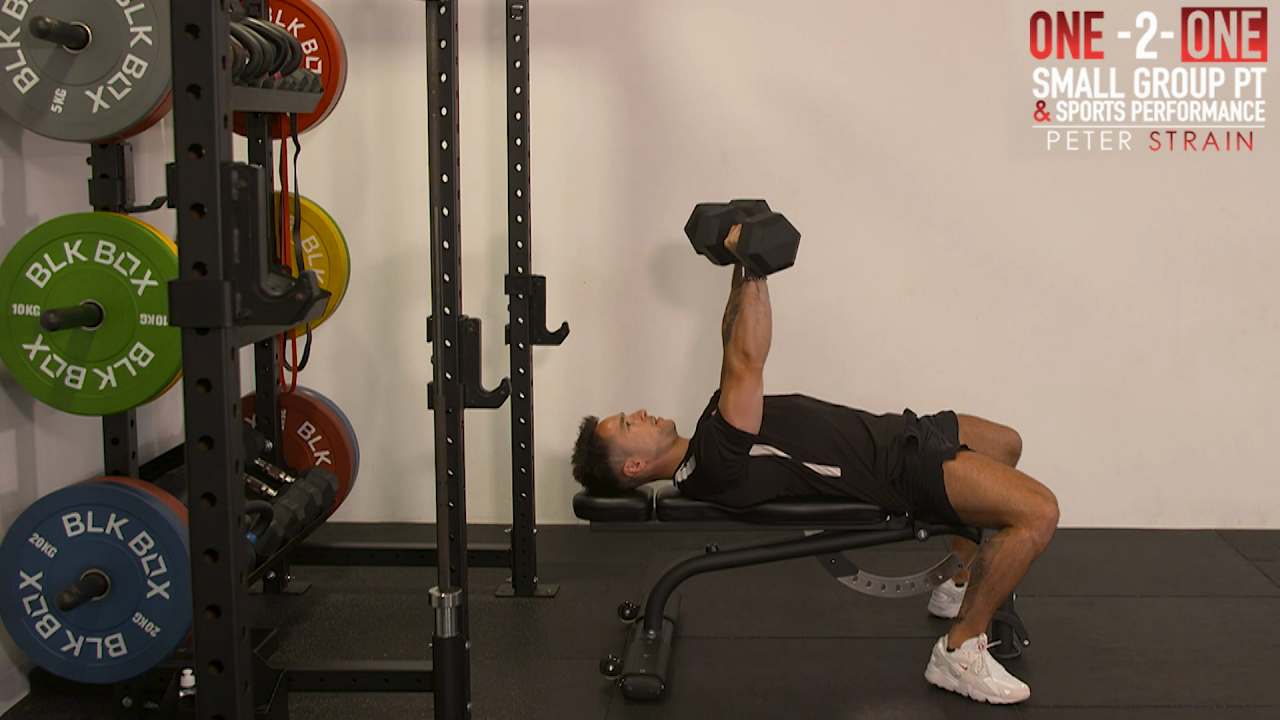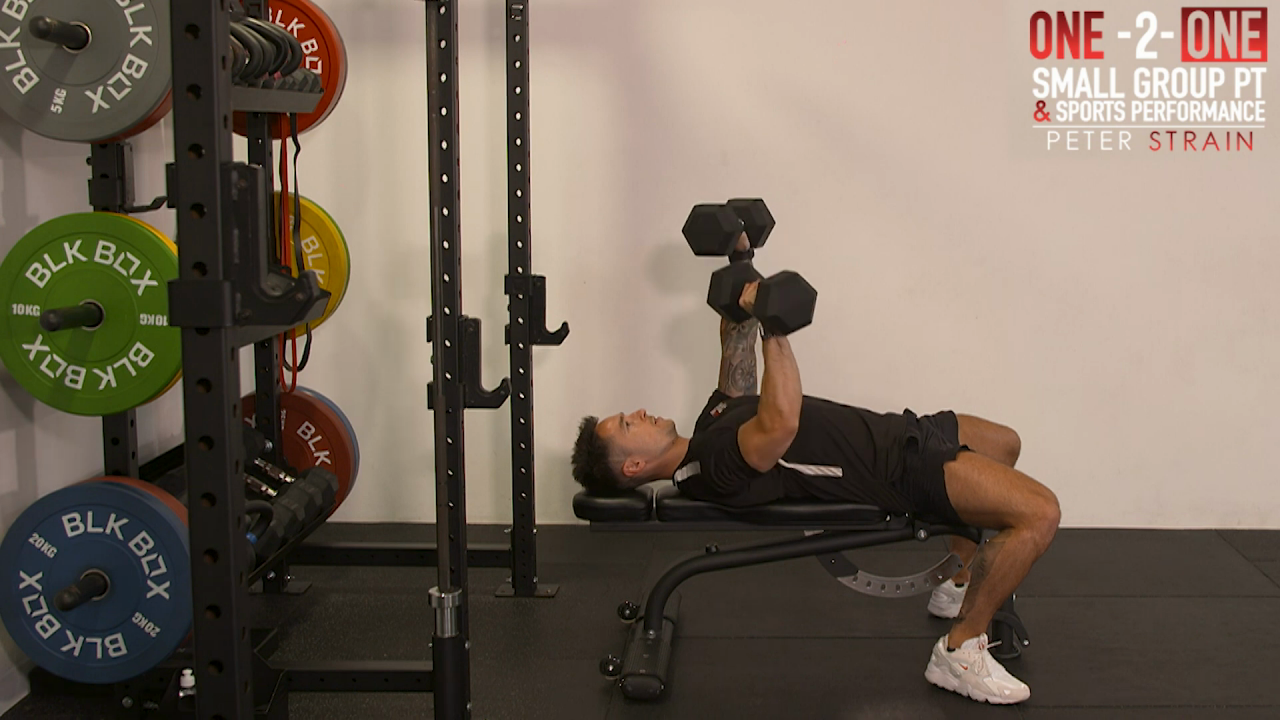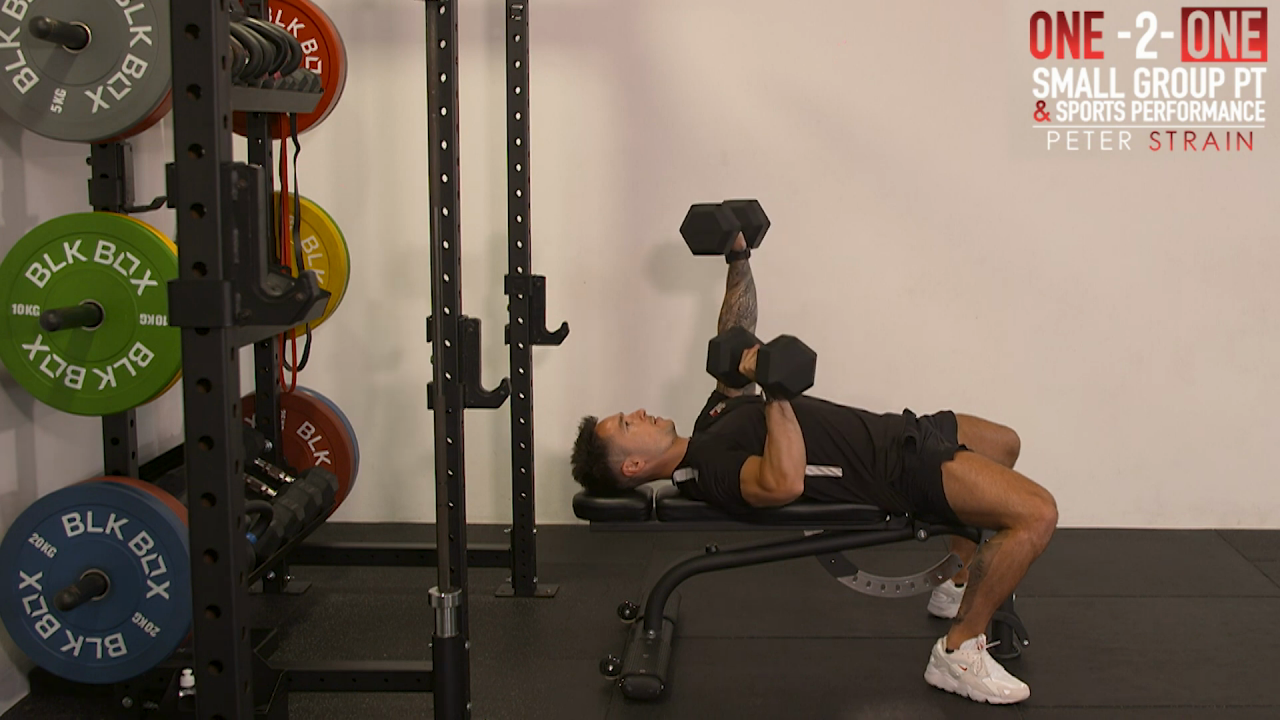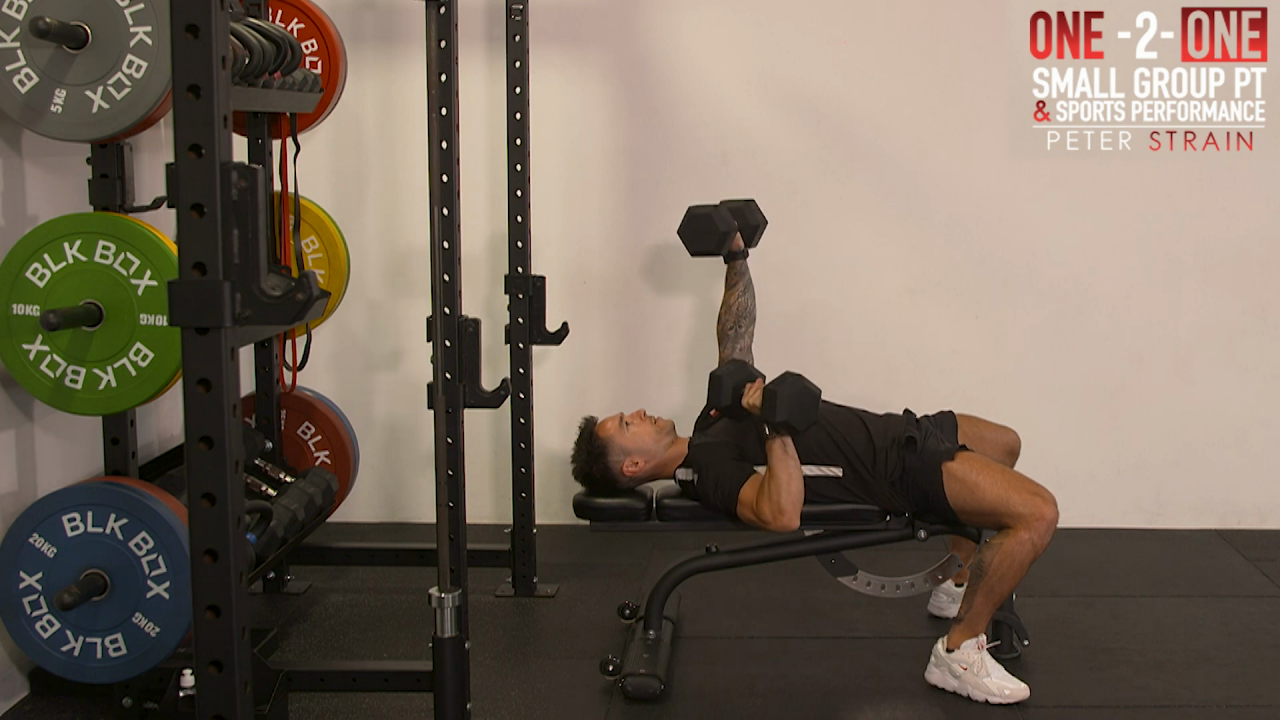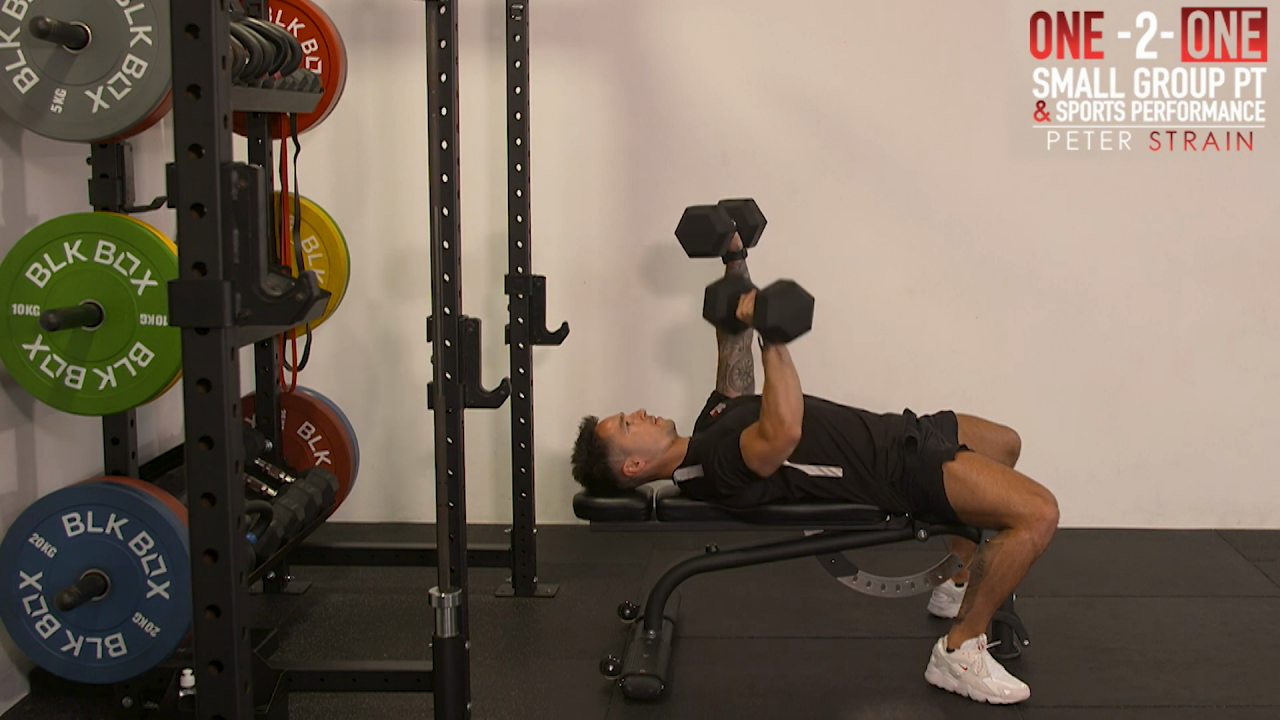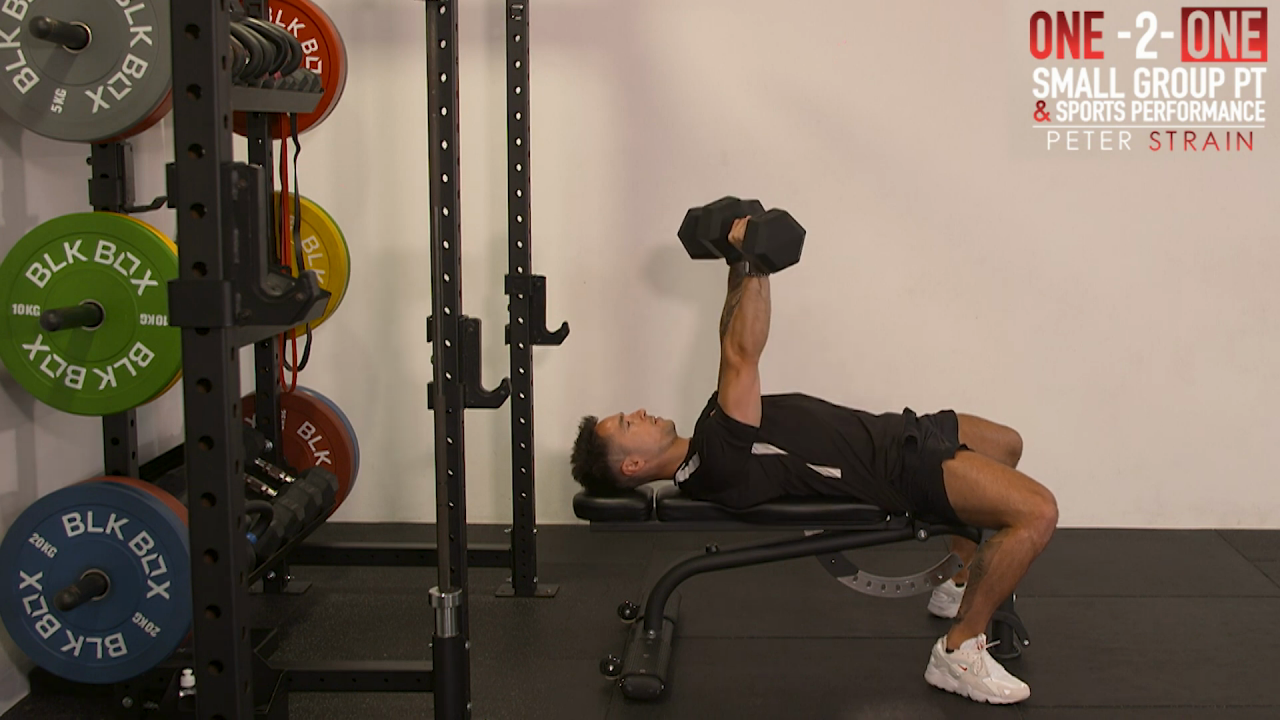
dt=0.7s
person 1, frame 1
left shoulder: (714, 425)
right shoulder: (711, 467)
left elbow: (736, 345)
right elbow: (748, 364)
left wrist: (743, 266)
right wrist: (755, 270)
right hip: (900, 469)
left knee: (1005, 444)
right knee: (1037, 511)
left ankle: (963, 586)
right ankle: (960, 653)
person 1, frame 2
left shoulder: (714, 424)
right shoulder: (712, 468)
left elbow: (736, 343)
right elbow: (782, 422)
right hip: (902, 470)
left knee: (1004, 443)
right knee: (1039, 513)
left ankle: (963, 586)
right ankle: (959, 652)
person 1, frame 3
left shoulder: (714, 420)
right shoulder: (707, 469)
right elbow: (786, 481)
left wrist: (738, 257)
right hip: (901, 471)
left knee: (1004, 444)
right knee: (1037, 513)
left ankle: (962, 587)
right ankle: (959, 653)
person 1, frame 4
left shoulder: (714, 423)
right shoulder: (709, 469)
left elbow: (735, 339)
right elbow: (783, 515)
left wrist: (736, 258)
right wrist: (774, 421)
right hip: (903, 470)
left knee: (1004, 443)
right knee: (1037, 513)
left ankle: (962, 586)
right ankle: (959, 653)
person 1, frame 5
left shoulder: (713, 423)
right shoulder: (712, 469)
left elbow: (735, 344)
right elbow: (784, 432)
left wrist: (734, 259)
right hip: (900, 470)
left knee: (1004, 443)
right knee: (1037, 512)
left ankle: (963, 586)
right ankle: (960, 653)
person 1, frame 6
left shoulder: (713, 426)
right shoulder: (714, 466)
left elbow: (734, 350)
right elbow: (742, 355)
left wrist: (740, 264)
right wrist: (757, 265)
right hip: (900, 469)
left knee: (1006, 445)
right knee: (1036, 511)
left ankle: (964, 586)
right ankle: (959, 654)
